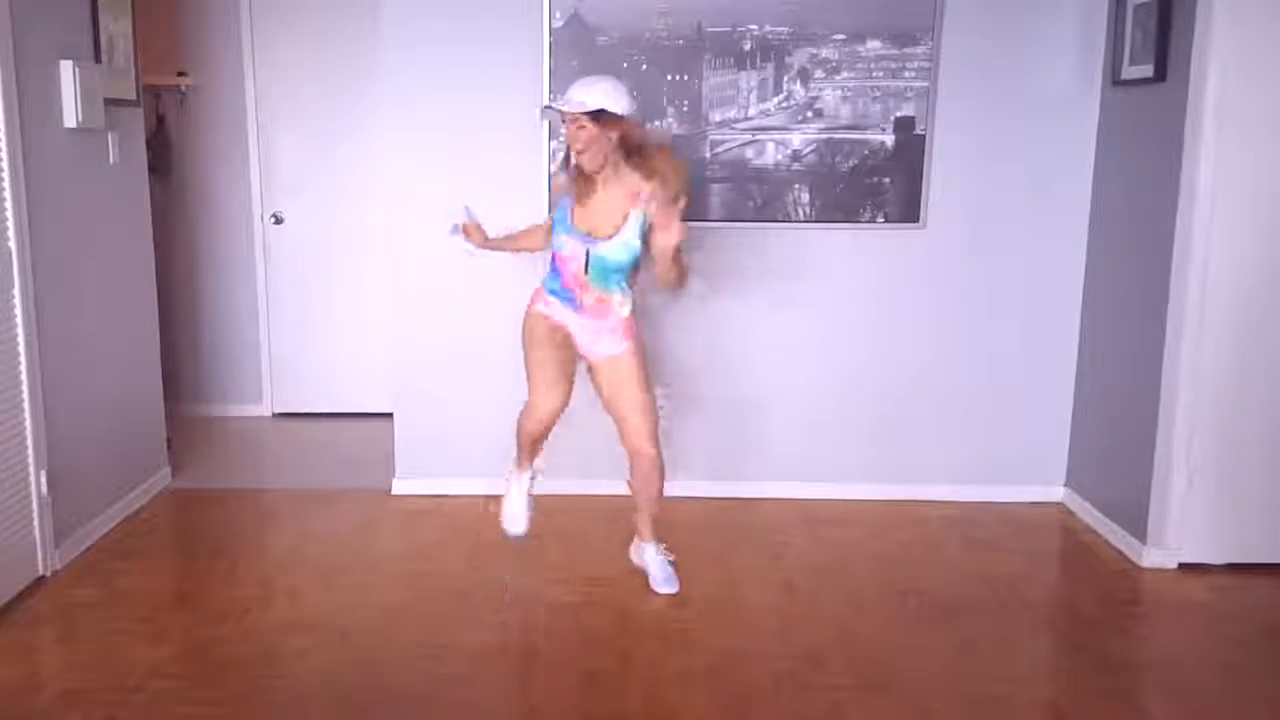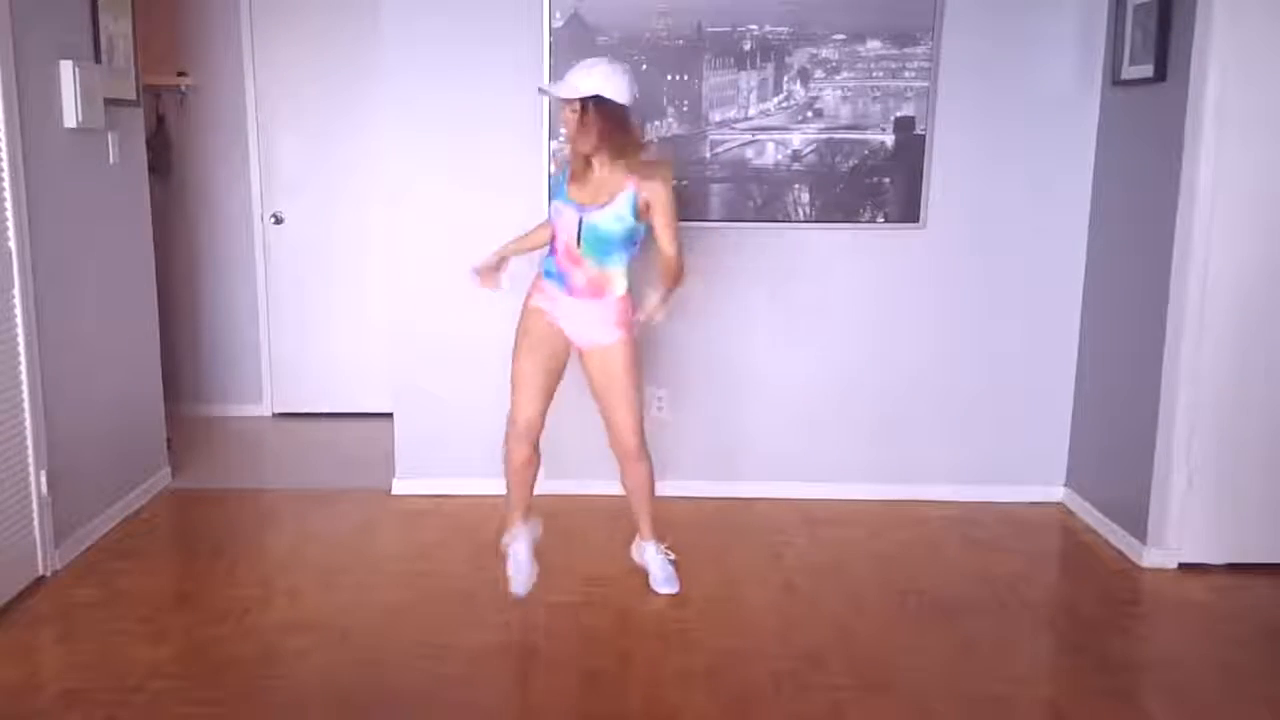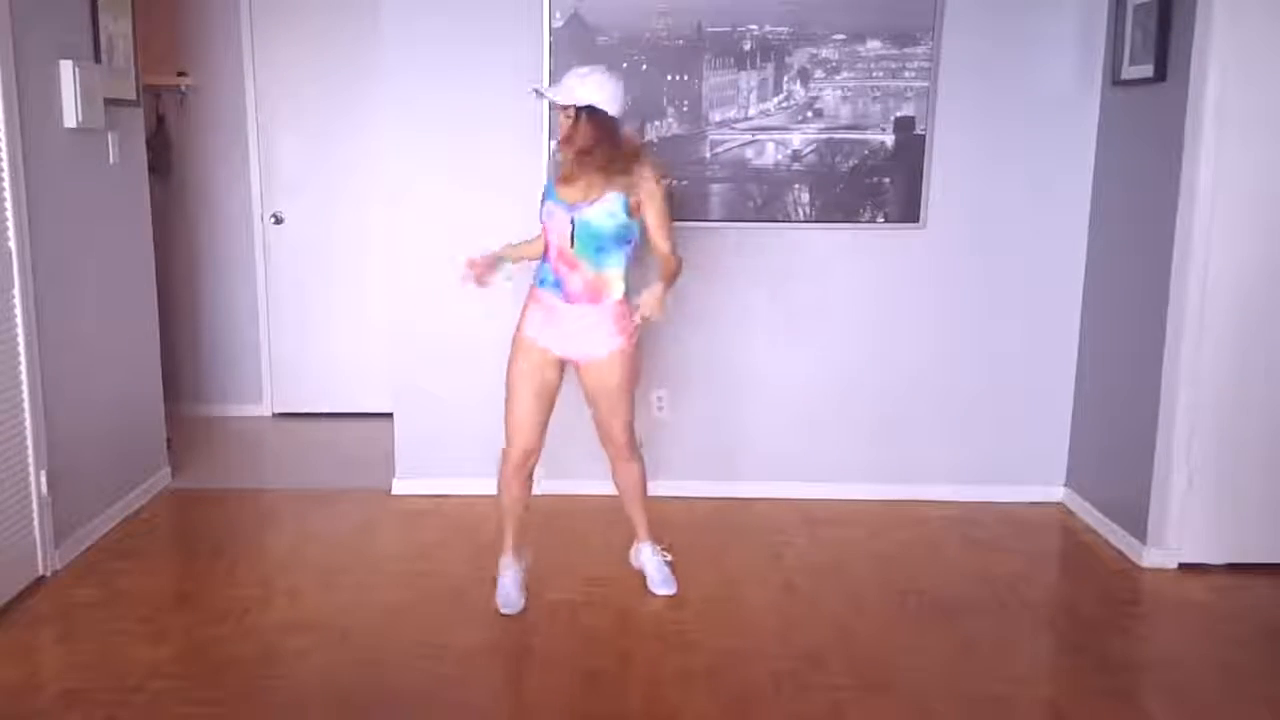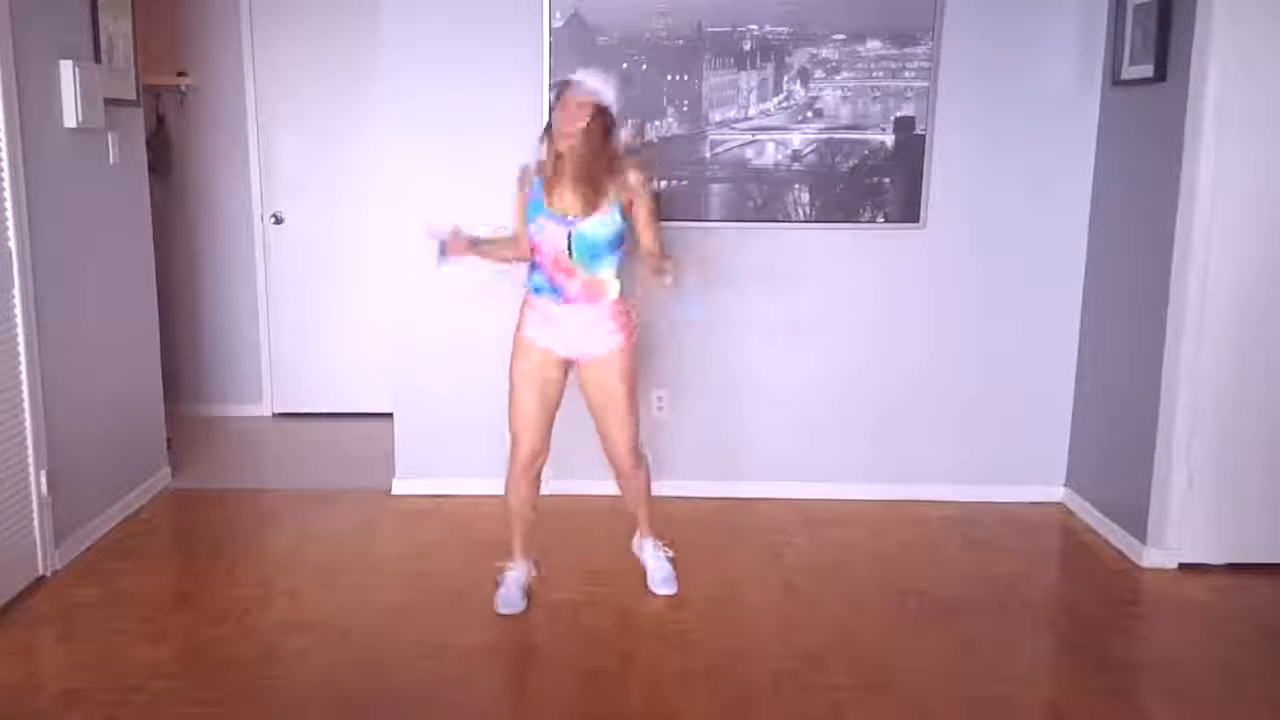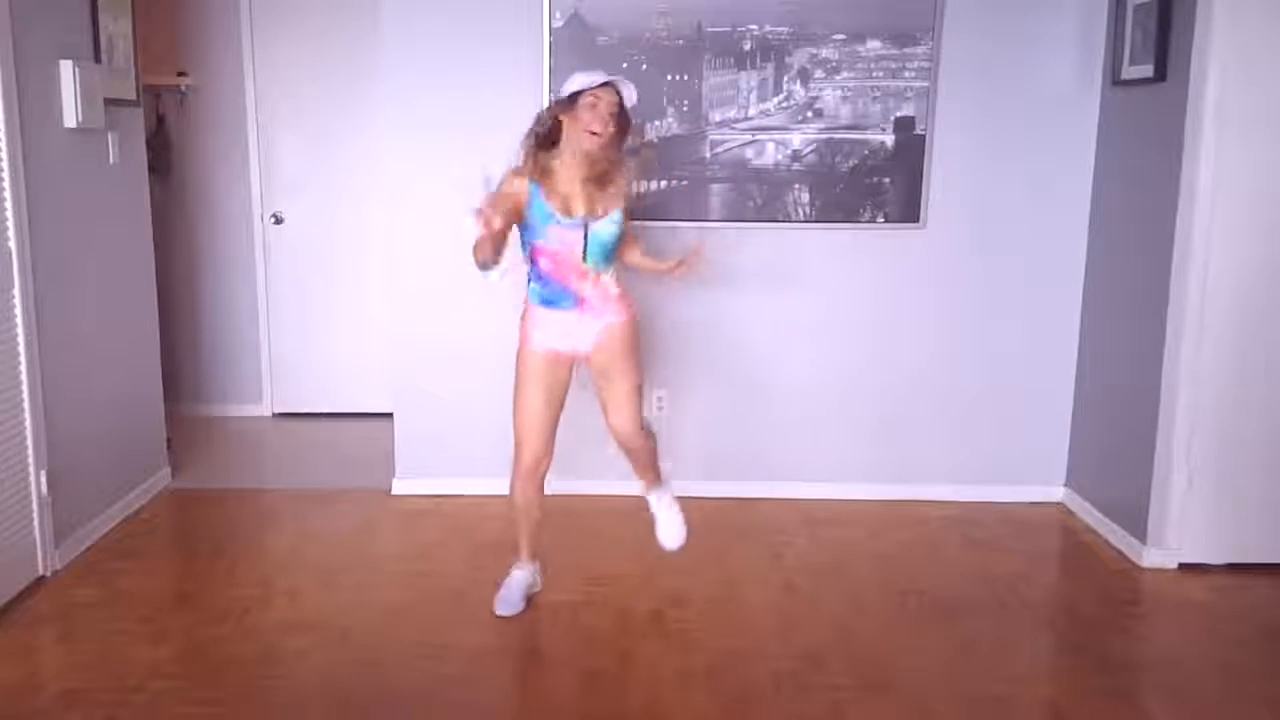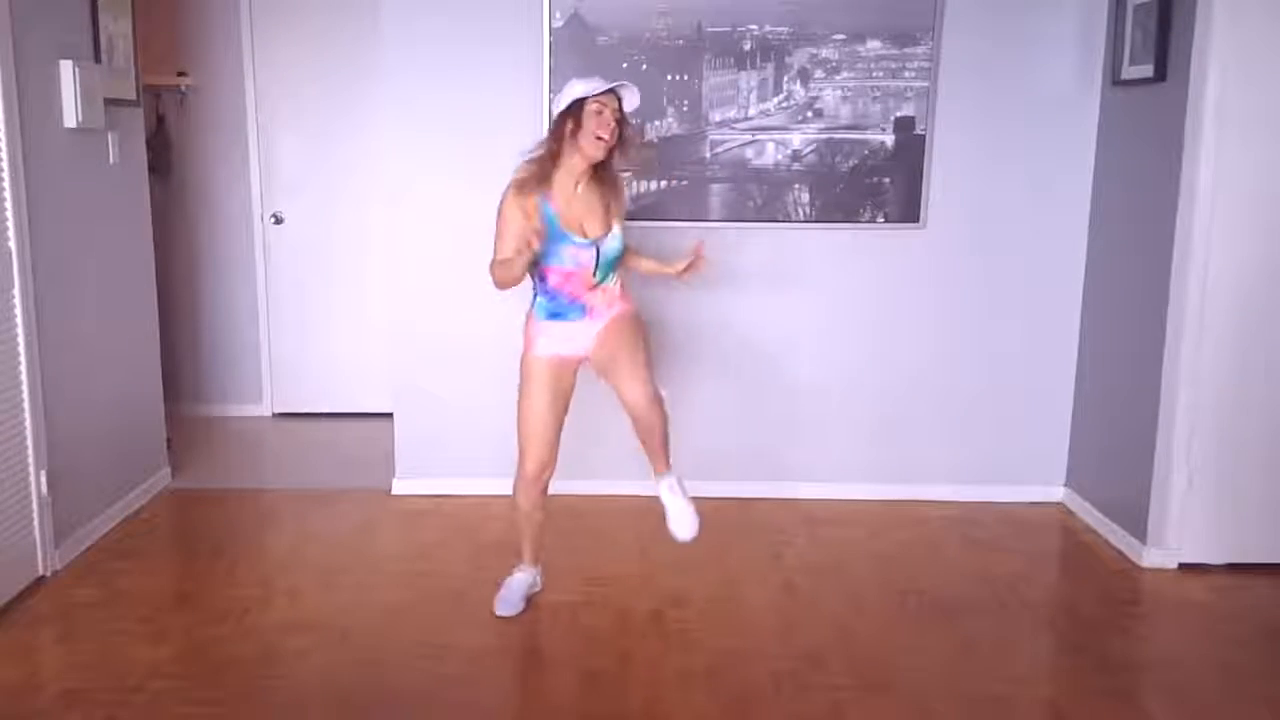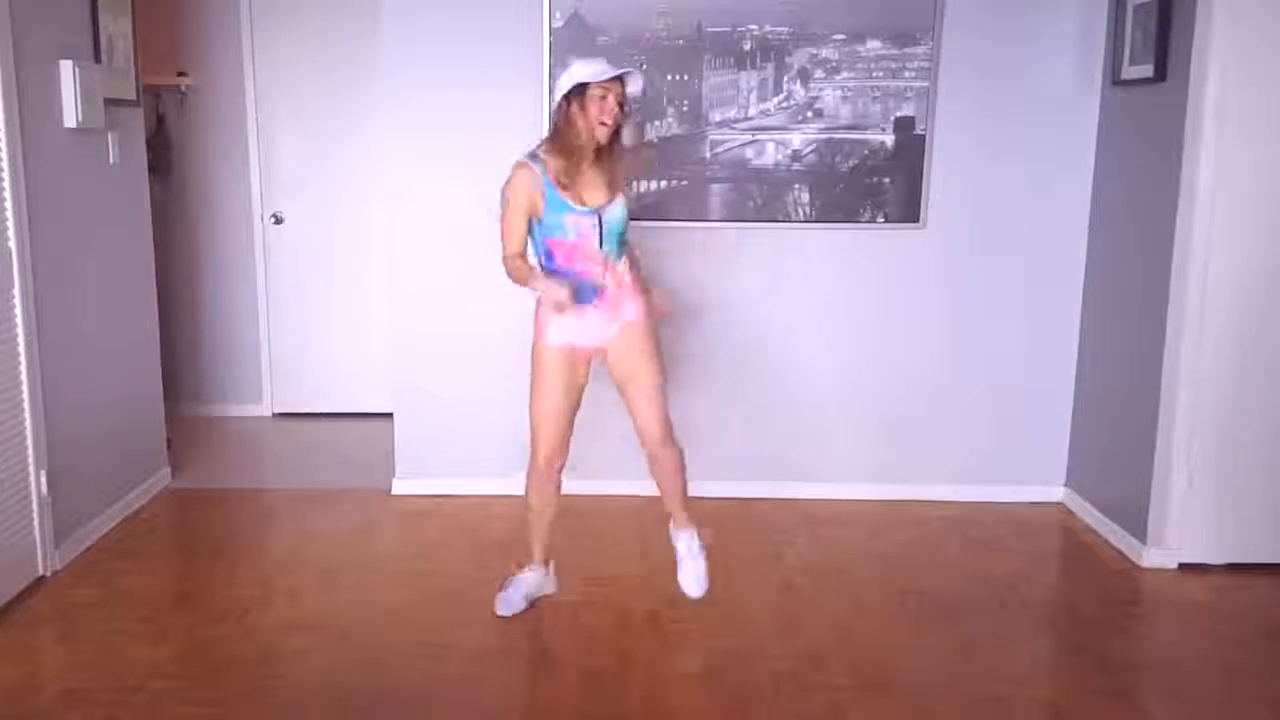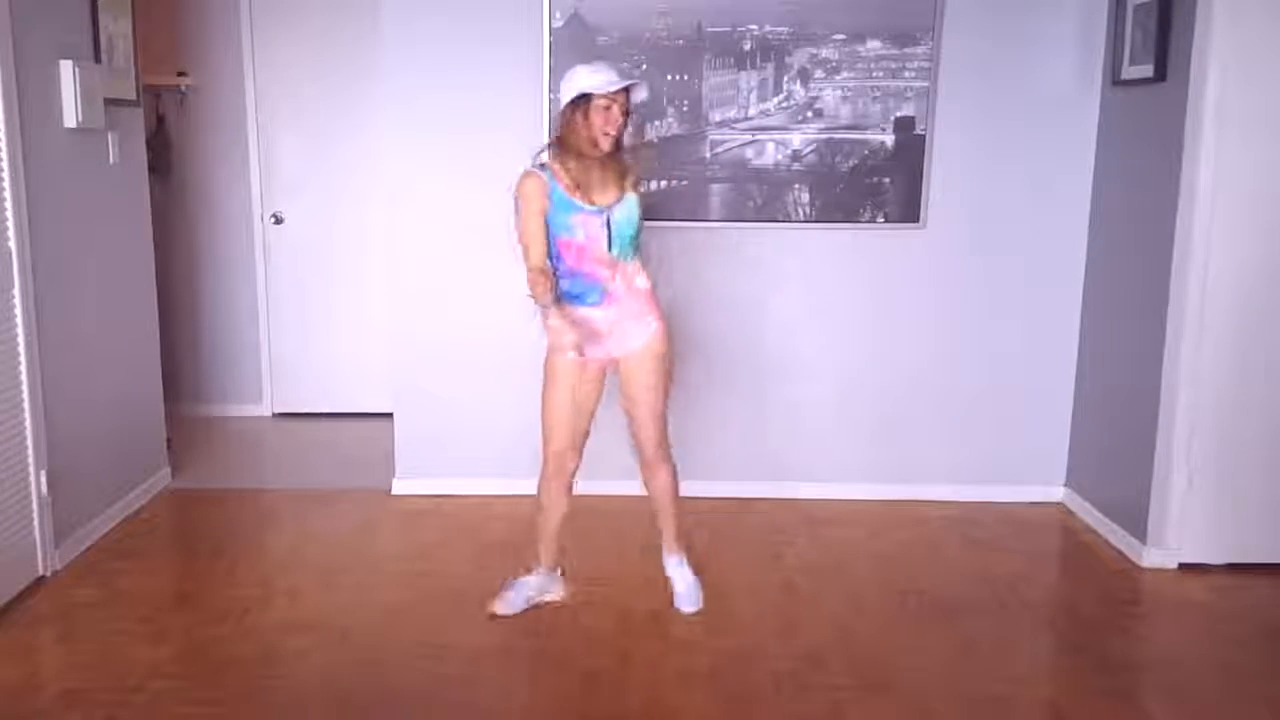
dt=0.1s
person 1, frame 1
left shoulder: (654, 193)
right shoulder: (568, 183)
left elbow: (671, 280)
left wrist: (668, 251)
right wrist: (489, 241)
left hip: (612, 331)
right hip: (552, 314)
left knee: (645, 448)
right knee: (548, 402)
left ankle: (647, 545)
right ankle: (522, 471)
person 1, frame 2
left shoulder: (649, 180)
right shoulder: (569, 167)
left elbow: (671, 257)
left wrist: (663, 289)
right wrist: (506, 254)
left hip: (607, 319)
right hip: (548, 307)
left knee: (629, 442)
right knee: (525, 421)
left ankle: (647, 544)
right ankle: (519, 527)
person 1, frame 3
left shoulder: (638, 179)
right shoulder: (561, 173)
left elbow: (667, 256)
left wrist: (660, 286)
right wrist: (498, 257)
left hip: (605, 329)
right hip: (544, 321)
left knee: (621, 445)
right knee: (519, 449)
left ankle: (645, 547)
right ankle: (509, 561)
person 1, frame 4
left shoulder: (626, 180)
right shoulder: (535, 176)
left elbow: (651, 246)
left wrist: (661, 267)
right wrist: (470, 243)
left hip: (602, 326)
right hip: (542, 326)
left knee: (624, 450)
right knee: (526, 456)
left ankle: (649, 545)
right ankle: (519, 564)
person 1, frame 5
left shoulder: (614, 180)
right shoulder: (522, 182)
right elbow: (485, 260)
left wrist: (660, 266)
right wrist: (491, 234)
left hip: (607, 319)
right hip: (546, 328)
left knee: (626, 427)
right knee: (530, 458)
left ankle: (655, 489)
right ankle: (524, 566)
person 1, frame 6
left shoulder: (611, 187)
right shoulder: (526, 192)
right elbow: (501, 275)
left wrist: (664, 268)
right wrist: (523, 256)
left hip: (610, 318)
right hip: (552, 336)
left knee: (642, 399)
right knee: (533, 466)
left ankle: (666, 479)
right ankle: (527, 568)
person 1, frame 7
left shoulder: (612, 170)
right shoulder: (528, 176)
right elbow: (513, 259)
left wrist: (645, 290)
right wrist: (541, 283)
left hip: (624, 315)
right hip: (563, 325)
left knee: (656, 434)
right knee: (546, 456)
left ankle: (683, 534)
right ankle: (536, 570)
person 1, frame 8
left shoulder: (620, 172)
right shoulder: (538, 183)
right elbow: (536, 268)
right wrist: (555, 313)
left hip: (638, 322)
right hip: (576, 332)
left knee: (653, 449)
right knee: (559, 460)
left ankle: (674, 558)
right ankle: (544, 574)
